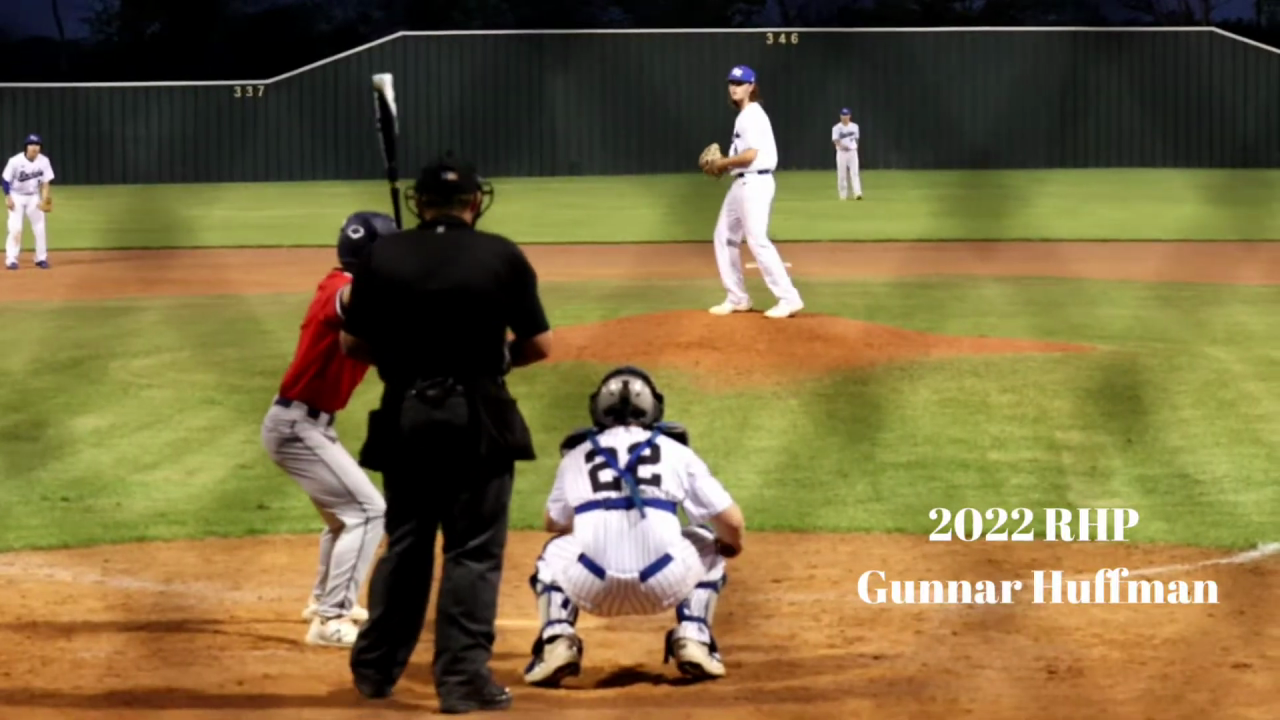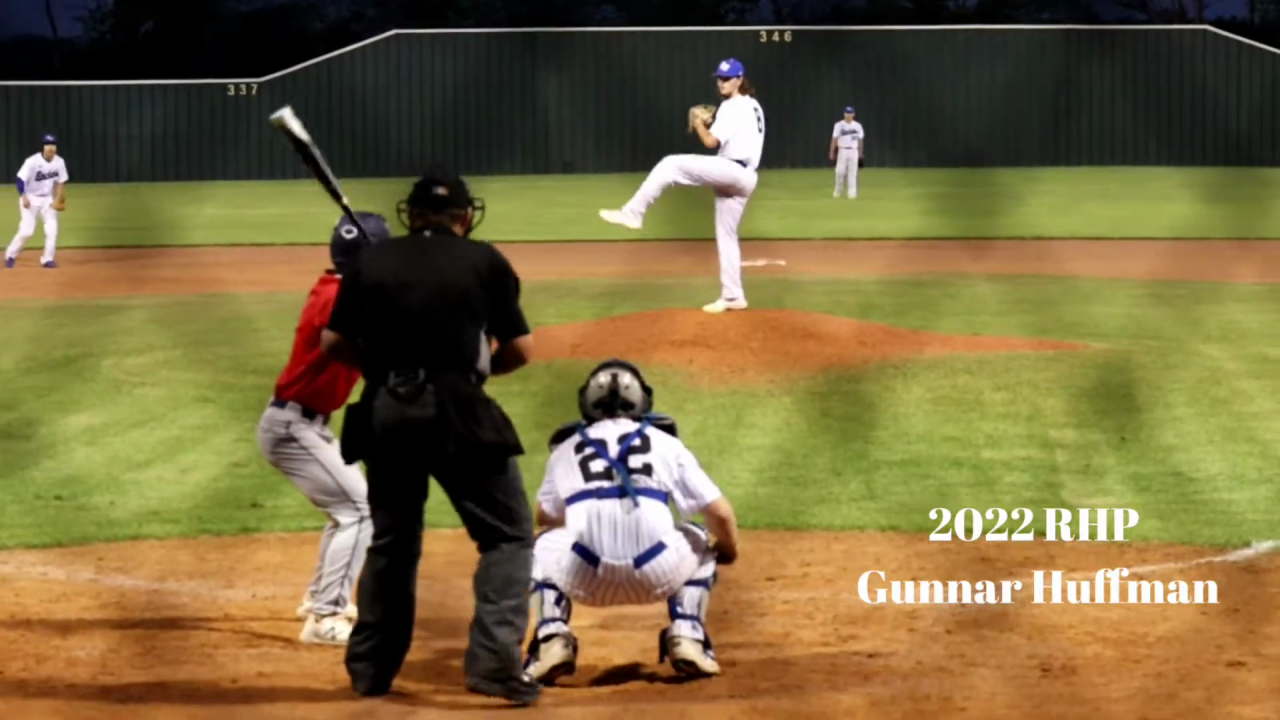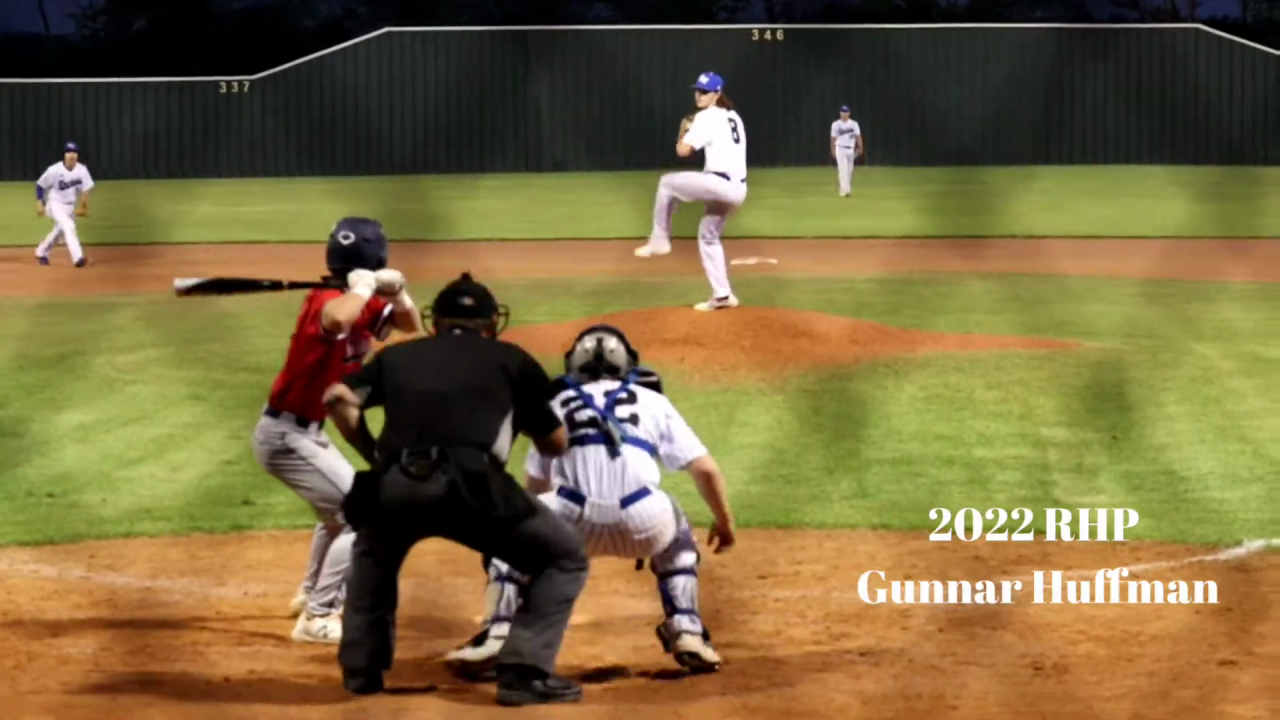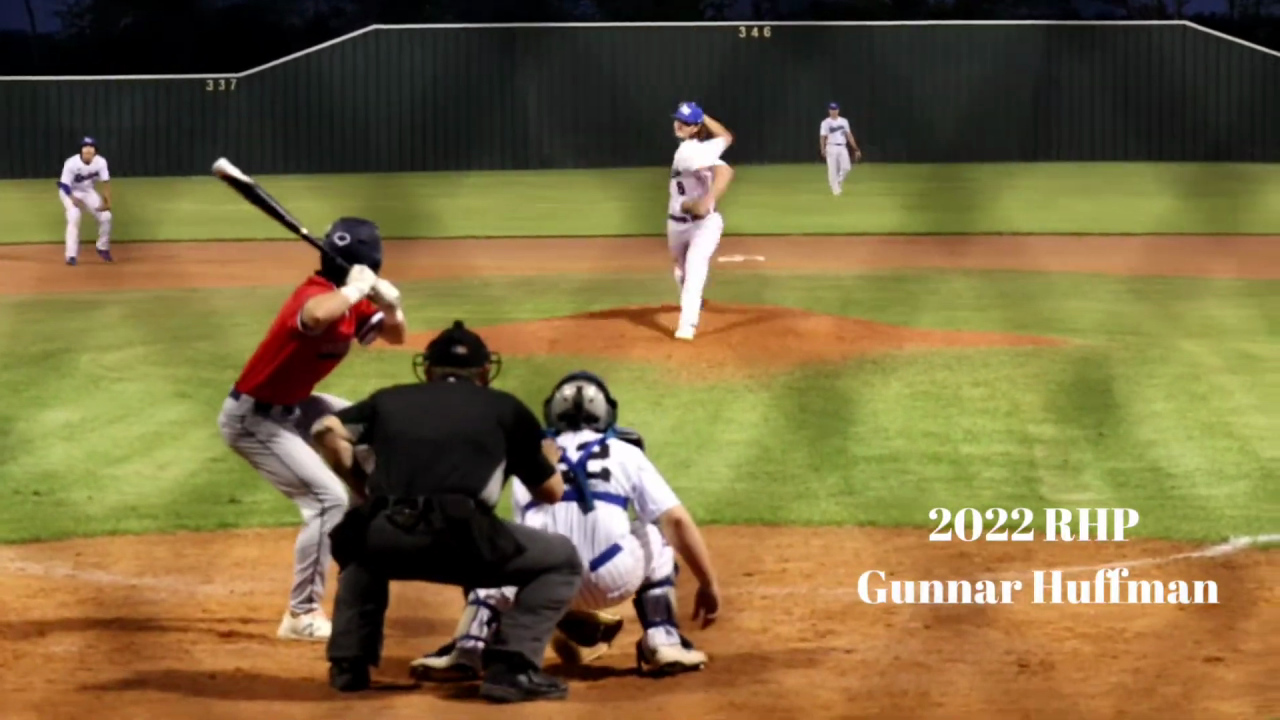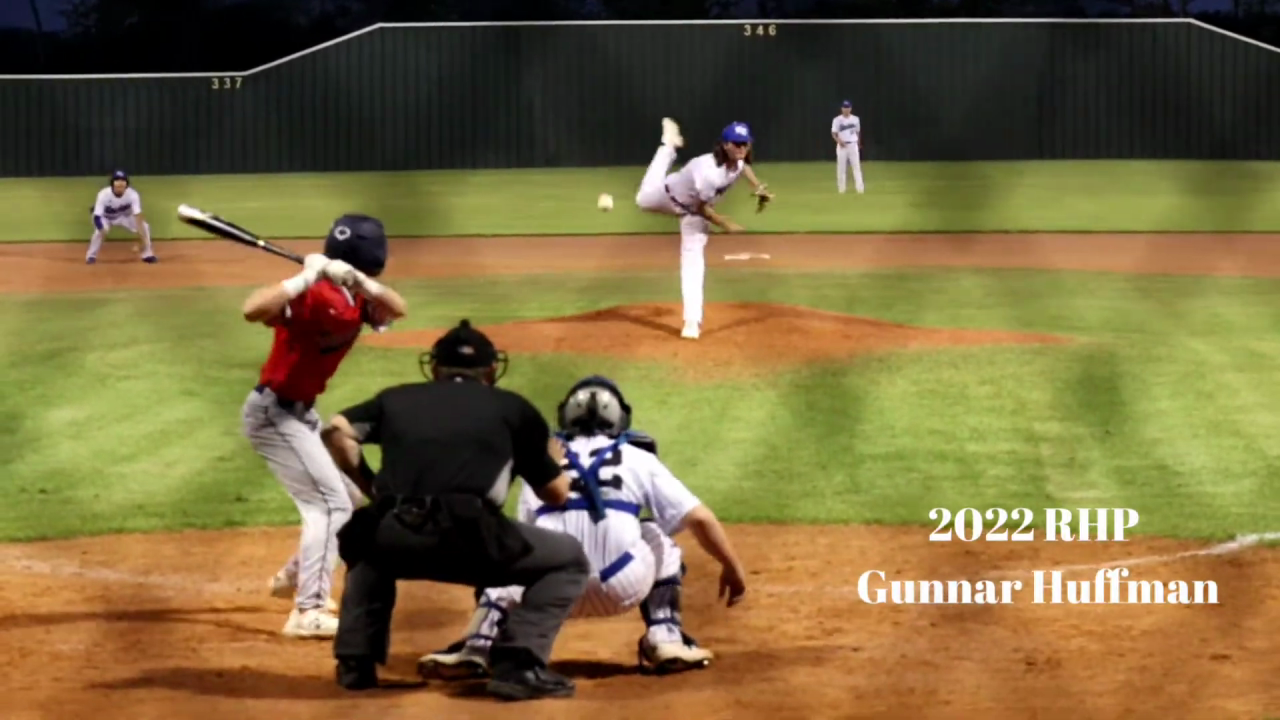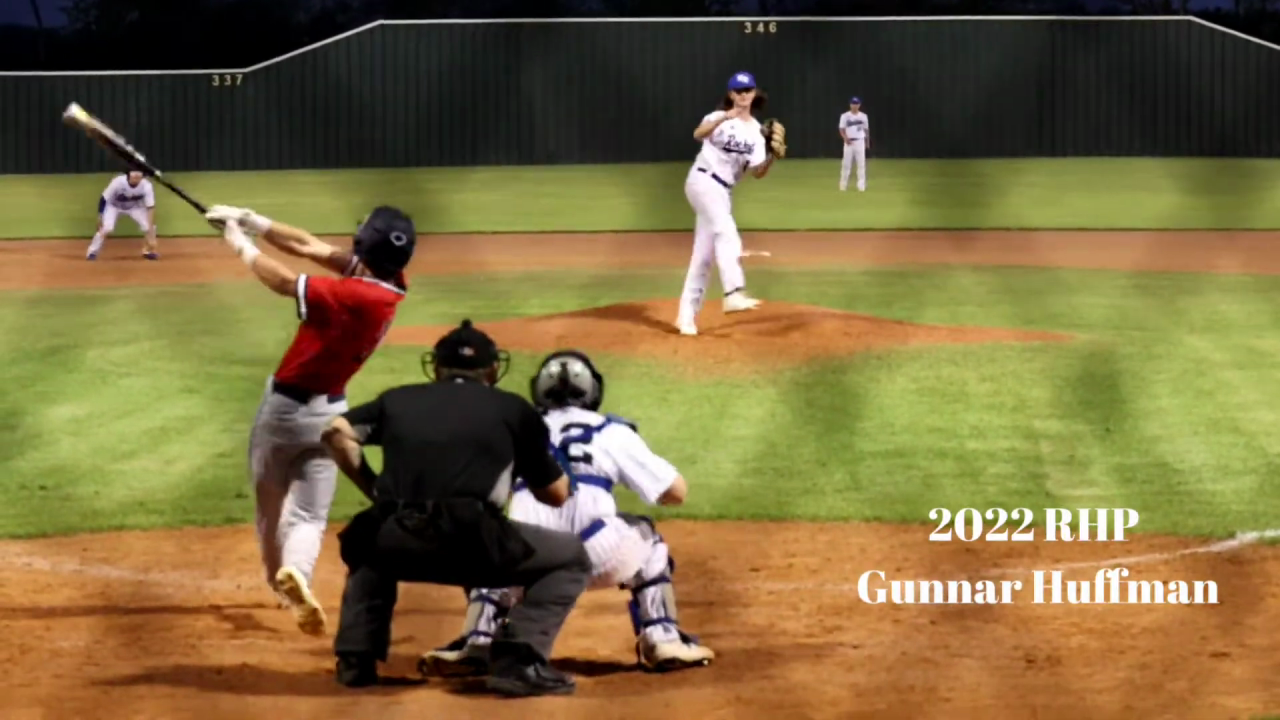
dt=0.4s
person 1, frame 1
left shoulder: (383, 255)
right shoulder: (501, 255)
left elbow: (353, 343)
right elbow: (539, 344)
left hip: (406, 415)
right hip: (477, 417)
left knee: (406, 546)
right knee: (473, 552)
left ankle: (376, 667)
right ankle: (462, 679)
person 1, frame 2
left shoulder: (370, 260)
right shoulder: (484, 260)
left elbow: (334, 342)
right elbow: (520, 349)
left hip: (384, 414)
right hip: (456, 413)
left knee: (391, 541)
right knee: (507, 535)
left ankle: (370, 667)
right ankle: (495, 662)
person 1, frame 3
left shoulder: (398, 354)
right shoulder: (511, 358)
left elbow: (337, 398)
right elbow: (555, 445)
left wrist: (373, 453)
right wrist: (519, 418)
left hip: (395, 488)
right hip: (469, 487)
left knee: (373, 554)
right knee: (564, 559)
left ankle: (361, 669)
right ankle: (525, 673)
person 1, frame 4
left shoulder: (389, 399)
right shoulder: (506, 407)
left elbow: (326, 431)
right elbow: (551, 492)
left wrist: (363, 487)
right wrist: (548, 457)
left hip: (385, 539)
right hip: (457, 539)
left knee: (366, 539)
right knee: (562, 561)
left ankle: (348, 663)
right ankle: (512, 669)
person 1, frame 5
left shoulder: (397, 398)
right shoulder: (513, 407)
left elbow: (335, 430)
right elbow: (556, 493)
left wrist: (372, 488)
right wrist: (552, 456)
left hip: (394, 540)
right hip: (467, 540)
left knee: (372, 538)
right knee: (569, 560)
left ankle: (355, 660)
right ankle: (519, 665)
person 1, frame 6
left shoulder: (398, 399)
right shoulder: (514, 408)
left elbow: (337, 432)
right elbow: (556, 495)
left wrist: (374, 491)
right wrist: (538, 452)
left hip: (396, 543)
right hip: (469, 542)
left knee: (374, 538)
right knee: (572, 558)
left ankle: (356, 657)
right ankle: (519, 661)
person 2, frame 1
left shoulder: (353, 290)
right shoulder: (340, 290)
left hip: (305, 421)
right hip: (296, 425)
left knee: (344, 512)
right knee: (367, 512)
left ankle: (327, 601)
right ankle: (330, 621)
person 2, frame 2
right shoulder: (335, 294)
left hip: (303, 423)
right hip: (292, 426)
left knee: (347, 507)
right knee: (361, 510)
left ankle: (321, 598)
right ankle: (324, 619)
person 2, frame 3
left shoulder: (357, 299)
right shoulder: (327, 300)
left elbow: (410, 325)
right elbow: (339, 321)
left wrist: (396, 291)
right wrist: (362, 288)
left hip: (303, 430)
right hip: (287, 436)
left knee: (342, 507)
left ankle: (312, 593)
right ankle: (317, 618)
person 2, frame 4
left shoulder: (350, 303)
right shoulder: (315, 296)
left elbow: (395, 336)
right elbow: (318, 316)
left wrist: (390, 304)
right wrist: (357, 289)
left hip: (285, 407)
right hip: (252, 417)
right knee: (329, 500)
right ankle: (302, 615)
person 2, frame 5
left shoulder: (354, 294)
right shoulder: (311, 294)
left elbow: (395, 309)
right elbow: (253, 309)
left wrist: (357, 279)
right wrist: (303, 278)
left hip: (298, 409)
right hip: (275, 412)
left knee: (349, 496)
right knee: (331, 505)
left ankle: (296, 577)
right ankle: (308, 612)
person 2, frame 6
left shoulder: (350, 294)
right shoulder: (390, 294)
left elbow: (282, 281)
right elbow: (311, 246)
left wrist: (241, 243)
right wrist: (252, 220)
left hip: (288, 407)
right hip: (328, 413)
left knee: (270, 505)
right knee: (309, 516)
left ankle: (281, 575)
right ankle: (296, 571)
person 3, frame 1
left shoulder: (577, 456)
right shoulder: (676, 451)
left elbow: (554, 522)
right elbow: (732, 521)
right wrist: (732, 546)
left hip: (592, 587)
right hip: (663, 583)
left knee: (555, 554)
right knee: (709, 548)
left ankle: (557, 644)
right ankle: (693, 641)
person 3, frame 2
left shoulder: (566, 448)
right shoulder: (665, 443)
left elbow: (544, 515)
right elbow: (720, 513)
right wrist: (727, 548)
left hip: (586, 577)
right hip: (657, 573)
left knee: (544, 550)
right knee: (699, 547)
left ankle: (552, 642)
right ankle: (687, 639)
person 3, frame 3
left shoulder: (556, 404)
right shoulder: (650, 400)
left elbow: (536, 487)
right elbow: (705, 469)
right wrist: (724, 521)
left hip: (573, 516)
right hip: (641, 516)
right knee: (677, 536)
left ankle: (498, 637)
right ankle: (686, 634)
person 3, frame 4
right shoulder: (626, 452)
right elbow: (677, 520)
right wrist: (708, 585)
right hip: (612, 577)
right knee: (653, 541)
left ankle: (466, 651)
right ankle: (663, 643)
person 3, frame 5
right shoulder: (638, 458)
right elbow: (700, 519)
right wrist: (733, 568)
right hip: (622, 585)
right knee: (659, 538)
left ankle: (476, 649)
right ankle: (664, 640)
person 3, frame 6
right shoulder: (614, 433)
right elbow: (675, 492)
right wrist: (646, 482)
right hip: (599, 555)
right knee: (645, 540)
left ankle: (477, 643)
right ankle: (661, 638)
person 4, frame 1
left shoulder: (753, 115)
right shoulder: (743, 116)
left elbow: (750, 155)
left wrist: (723, 162)
right wrist: (726, 164)
left hip: (755, 184)
right hip: (742, 184)
left knee: (757, 241)
right knee: (724, 237)
left ankle: (788, 298)
right ankle: (738, 298)
person 4, frame 2
left shoulder: (732, 106)
right shoulder: (753, 106)
left elbow: (711, 142)
left wrist: (697, 125)
right wrist: (705, 126)
left hip: (729, 170)
right hip: (746, 178)
left knee: (670, 164)
right knee: (726, 235)
left ankle: (632, 213)
right ankle: (733, 296)
person 4, frame 3
left shoulder: (706, 117)
right shoulder: (734, 117)
left elbow: (683, 150)
left wrist: (684, 134)
right wrist: (694, 137)
left hip: (717, 185)
right hip: (737, 190)
left knee: (668, 183)
right knee: (708, 238)
left ankle: (659, 240)
right ankle: (722, 296)
person 4, frame 4
left shoulder: (692, 151)
right shoulder: (701, 146)
left elbow: (724, 171)
right elbow: (725, 137)
left wrist: (708, 201)
right wrist: (704, 117)
left hip: (704, 223)
left knee: (696, 266)
right knee: (681, 268)
left ankle: (688, 323)
right ankle: (693, 300)
person 4, frame 5
left shoulder: (738, 160)
right shoulder: (708, 171)
right elbow: (702, 208)
left wrist: (757, 186)
right wrist: (725, 225)
left hip: (696, 211)
right hip: (673, 199)
left knee: (693, 260)
right knee: (643, 199)
left ankle: (692, 321)
right ankle: (669, 144)
person 4, frame 6
left shoulder: (757, 131)
right shoulder: (719, 117)
left elbow: (758, 173)
right elbow: (698, 133)
left wrist: (772, 154)
right wrist: (723, 119)
left hip: (721, 191)
right hip: (703, 181)
left knee: (704, 253)
right knee: (726, 230)
left ankle: (687, 316)
right ankle: (733, 292)
